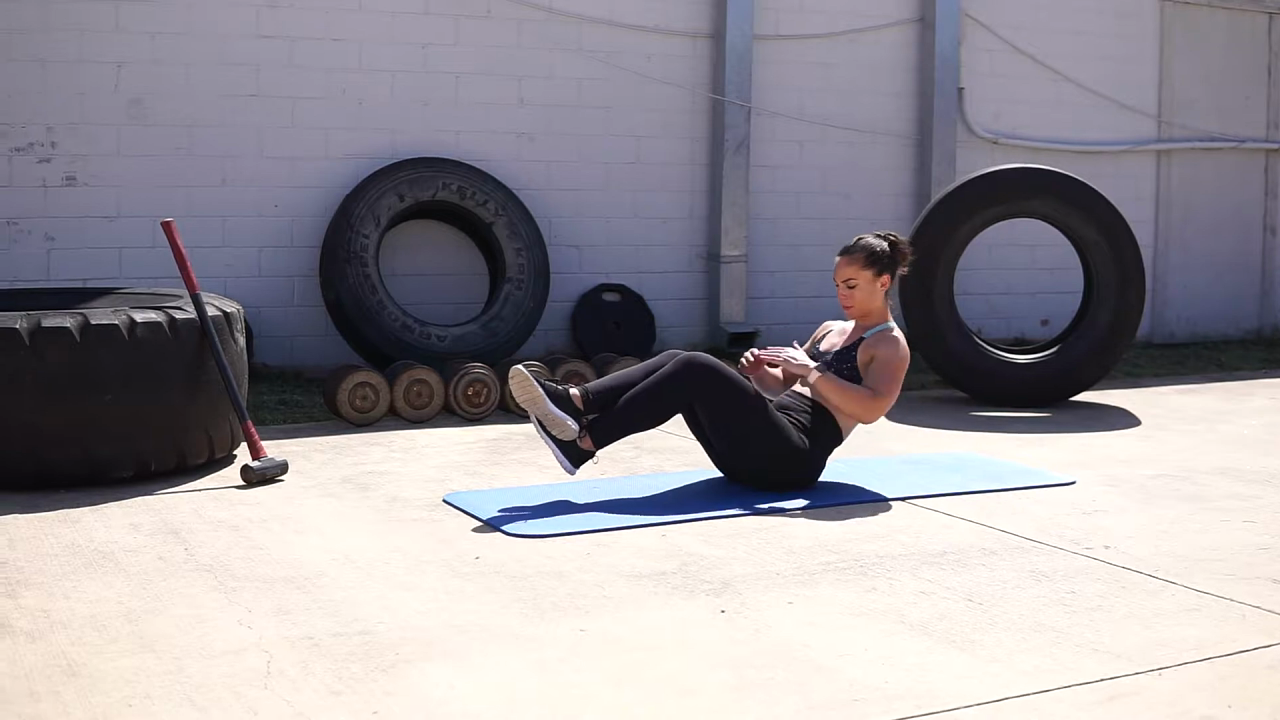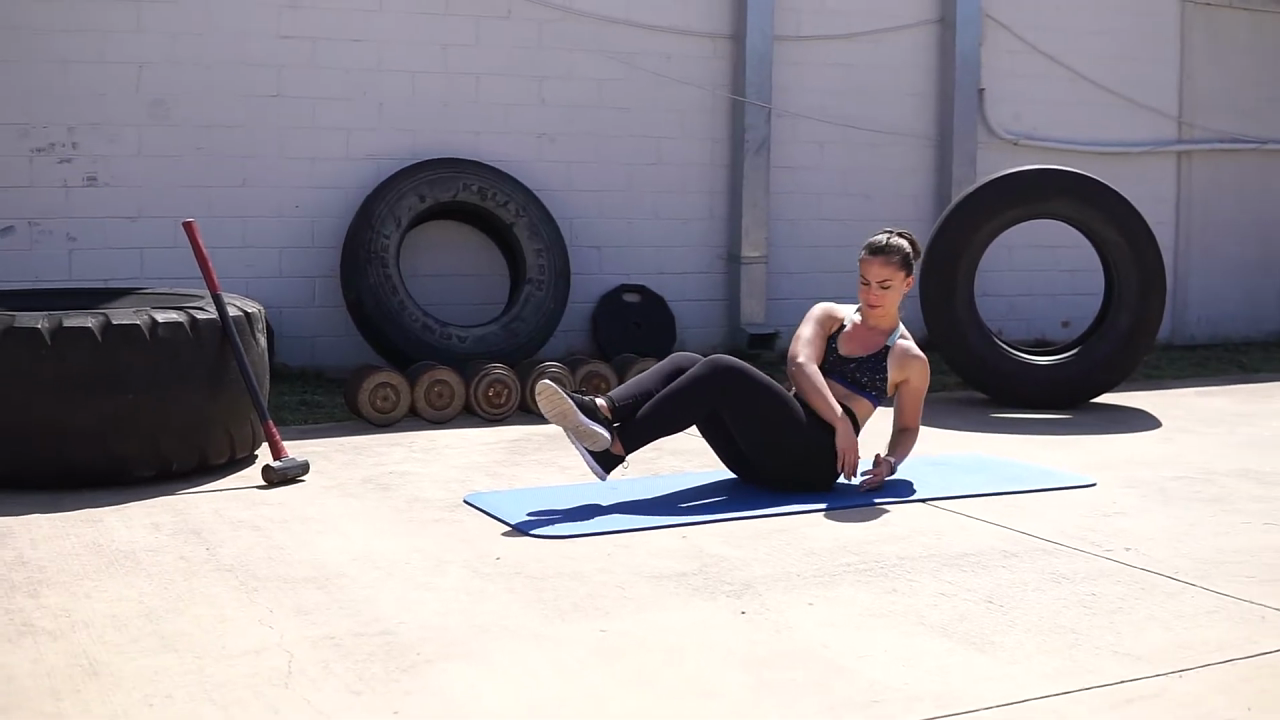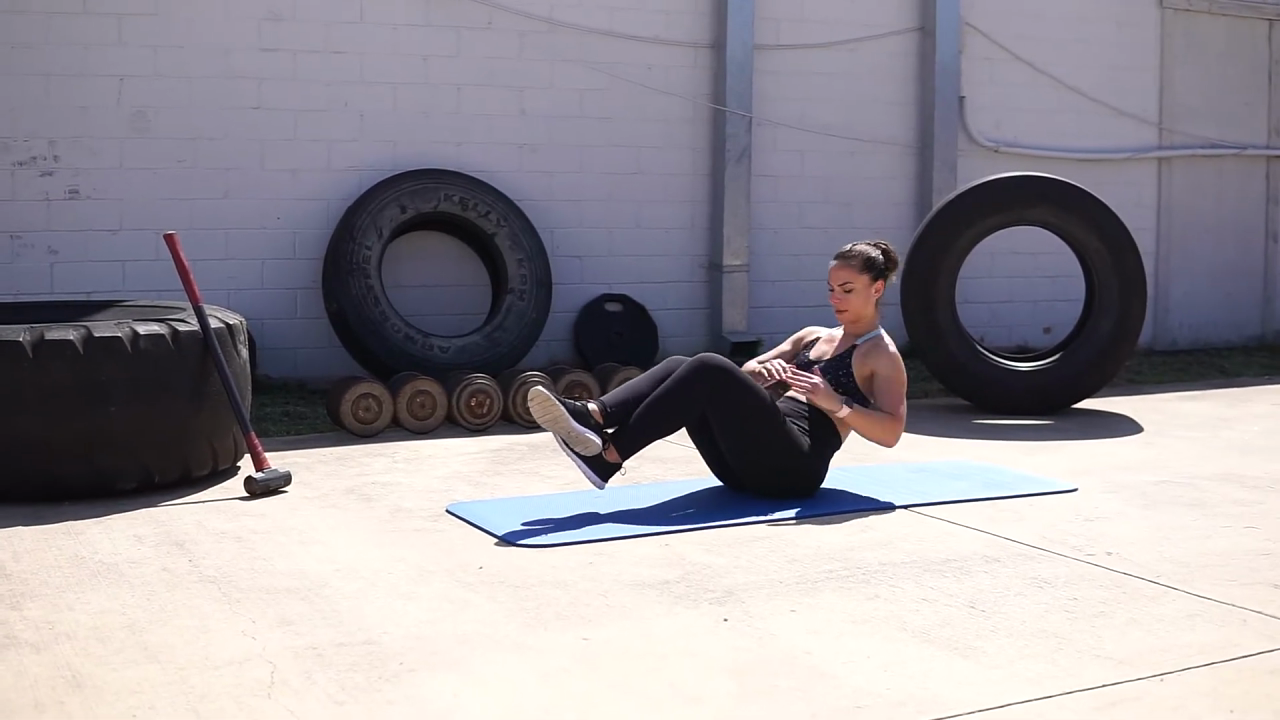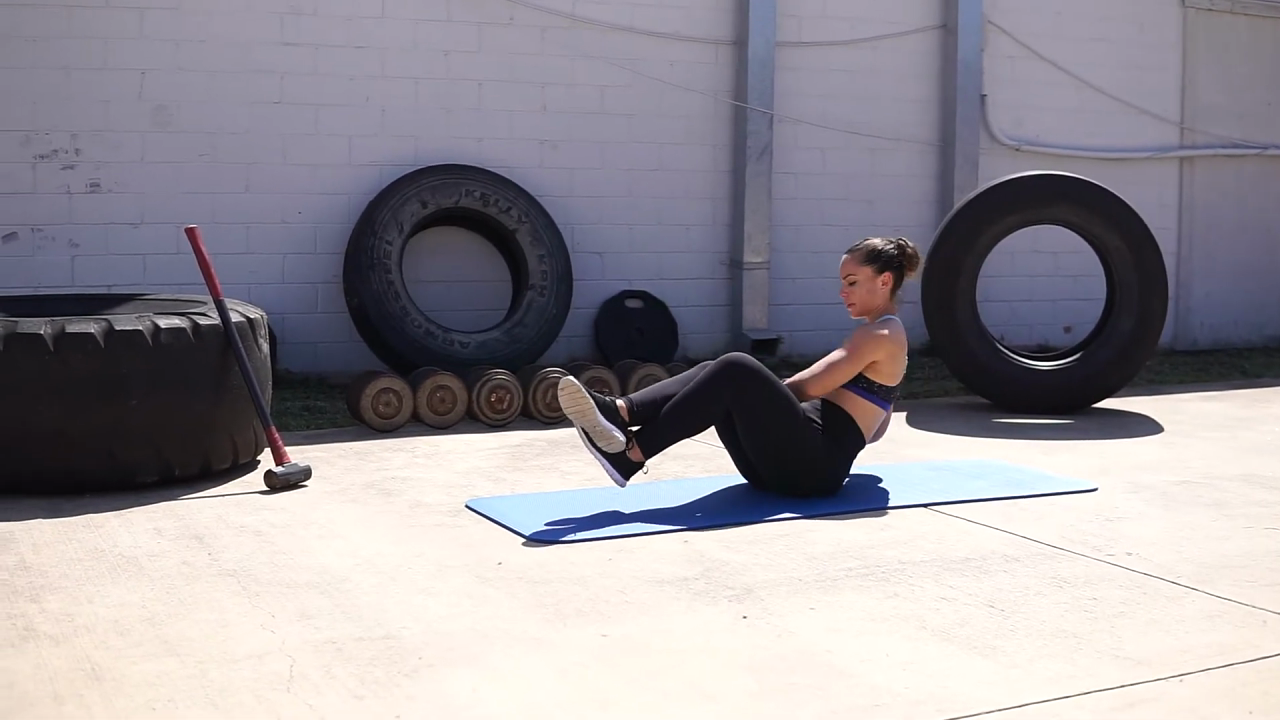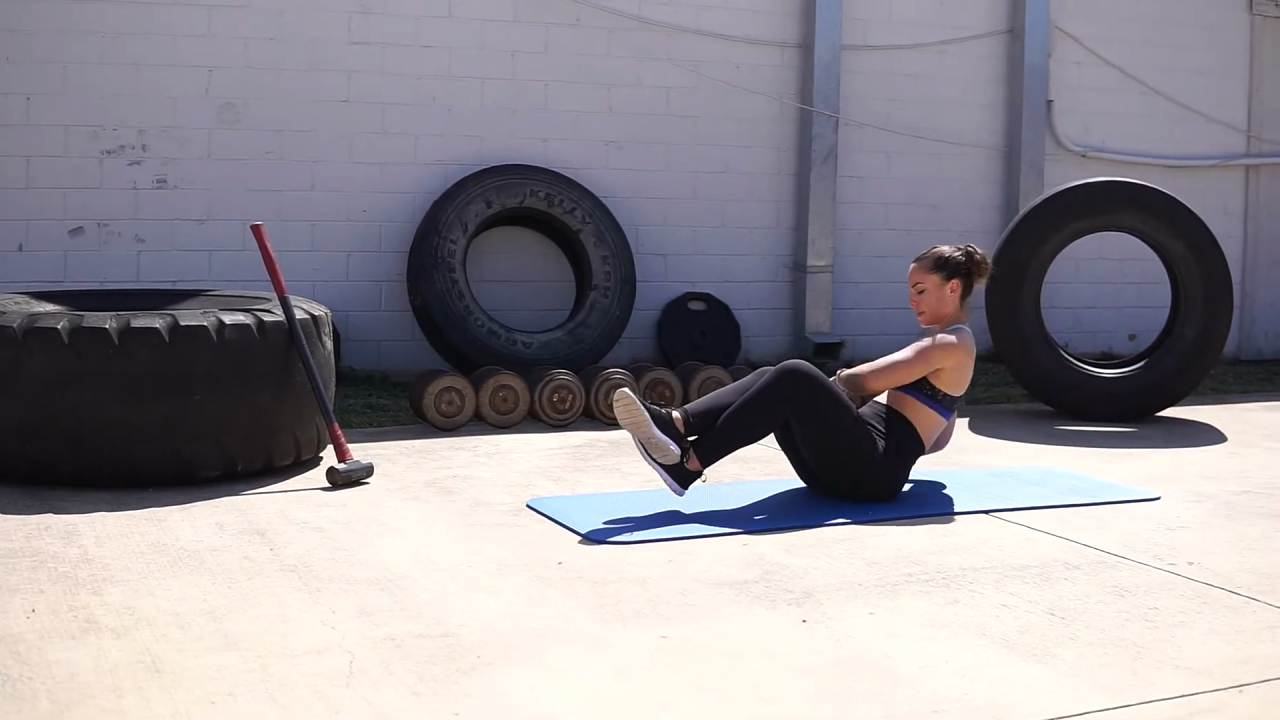
dt=1s
person 1, frame 1
left shoulder: (890, 346)
right shoulder: (834, 330)
left elbow: (872, 408)
right elbow: (776, 387)
left wrist: (811, 375)
right wrist: (760, 367)
left hip: (789, 458)
right hip: (757, 450)
left knee: (696, 369)
right knee: (675, 361)
left ankle: (583, 442)
right ankle: (572, 401)
person 1, frame 2
left shoulder: (910, 358)
right shoulder: (828, 315)
left elbow: (907, 430)
right elbow: (800, 365)
left wrist: (889, 462)
right wrist: (838, 420)
left hip: (810, 457)
right hip: (762, 455)
left knee: (722, 370)
right knee: (685, 363)
left ankle: (613, 446)
right ankle: (599, 411)
person 1, frame 3
left shoulder: (882, 355)
right shoulder: (815, 337)
left elbow: (891, 430)
right elbow: (747, 373)
left wrist: (835, 404)
right wrist: (763, 371)
left hip: (793, 464)
right hip: (749, 462)
left knee: (708, 368)
right knee: (678, 367)
left ankle: (609, 455)
right ankle: (589, 416)
person 1, frame 4
left shoulder: (884, 335)
right shoulder: (872, 339)
left elbow: (817, 383)
right elbow: (876, 429)
left wrist: (780, 388)
left hip: (815, 465)
right hip: (775, 463)
left knee: (736, 369)
right knee: (712, 372)
left ankle: (632, 452)
right ankle: (618, 412)
person 1, frame 5
left shoulder: (949, 345)
right shoulder: (942, 348)
left elbow: (869, 380)
right elbow: (939, 437)
left wrist: (841, 379)
left hip: (872, 472)
right hip: (847, 466)
left knee: (795, 375)
right knee: (768, 378)
left ankle: (688, 463)
right ankle: (673, 423)
